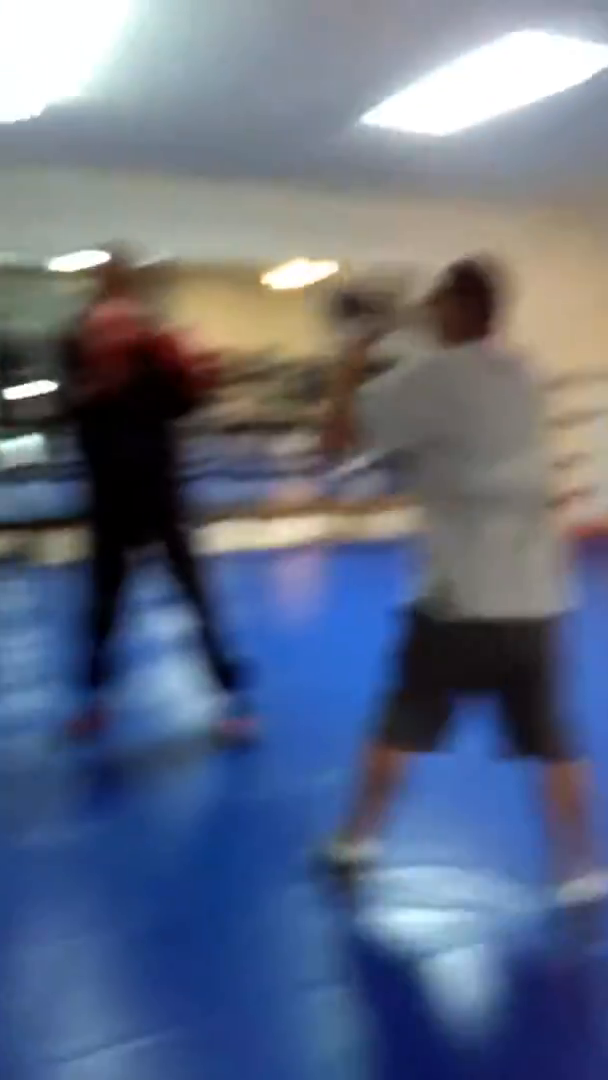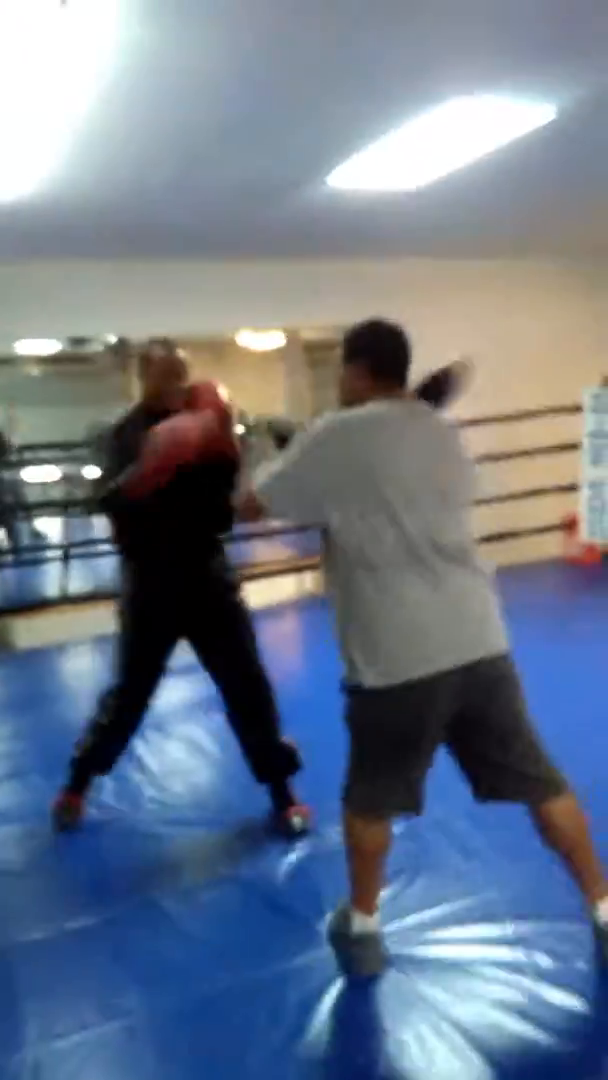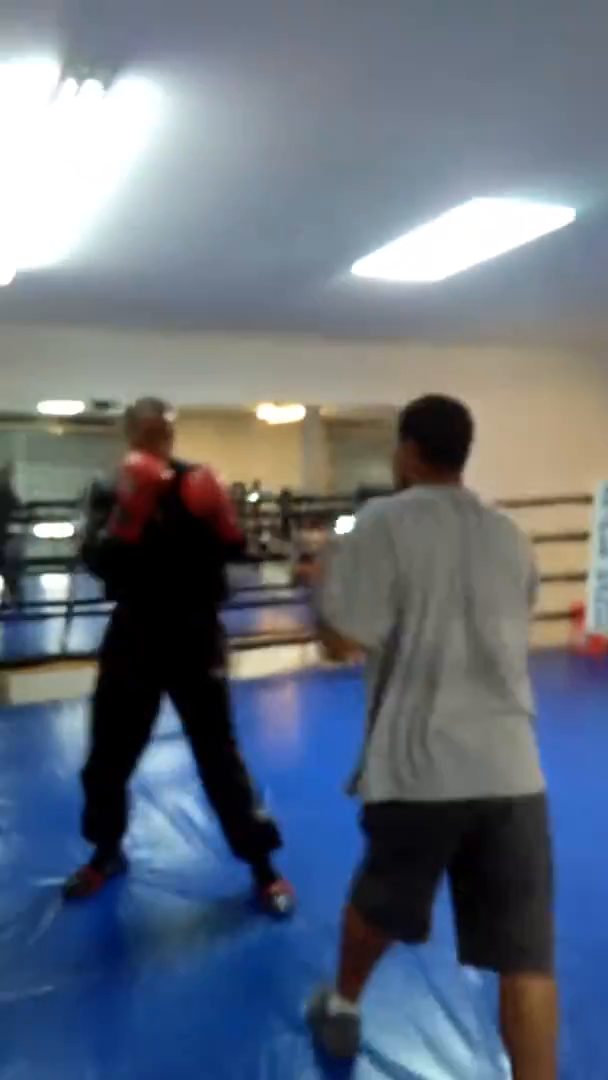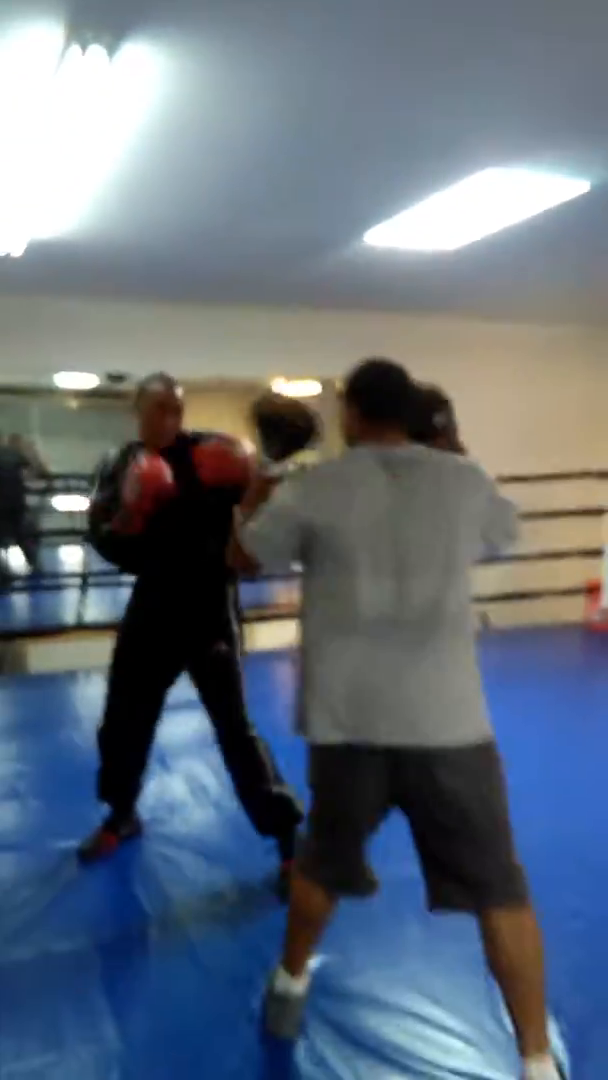
dt=0.5s
person 1, frame 1
left shoulder: (431, 376)
right shoulder: (522, 379)
left elbow: (339, 432)
left wrist: (352, 368)
left hip: (462, 591)
right hip: (534, 591)
left knee: (404, 720)
right knee: (550, 739)
left ankle: (353, 846)
person 1, frame 2
left shoulder: (335, 436)
right shoulder: (441, 434)
left elbow: (253, 503)
left wrist: (252, 470)
left hip: (396, 654)
right hip: (476, 641)
left knee: (371, 794)
right knee: (540, 781)
left ankle: (363, 926)
person 1, frame 3
left shoulder: (381, 526)
right shoulder: (509, 537)
left elbow: (348, 643)
left wrist: (329, 601)
left hip: (413, 766)
right hip: (508, 767)
left knee: (377, 902)
right knee: (523, 950)
left ankle: (341, 1011)
person 1, frame 4
left shoulder: (316, 485)
right shoulder: (464, 479)
left elbow: (243, 555)
right elbow: (504, 533)
left wrist: (258, 494)
left hip: (350, 719)
right hip: (447, 721)
left knee: (321, 858)
right knee: (499, 888)
left ankle: (288, 989)
person 2, frame 1
left shoulder: (154, 337)
right shoulder: (79, 342)
left elbow: (182, 401)
right elbow: (78, 408)
left wrist: (185, 375)
right wrist: (103, 366)
left hip: (156, 480)
right hip: (110, 485)
left knee: (194, 587)
right knee: (104, 594)
left ankle: (234, 695)
right ankle: (95, 694)
person 2, frame 2
right shoulder: (127, 434)
left elbow: (226, 484)
right elbow: (114, 499)
left hip: (206, 569)
right hip: (152, 577)
left knee: (247, 682)
right knee: (131, 694)
left ankle: (282, 791)
right ankle: (78, 783)
person 2, frame 3
left shoulder: (195, 481)
right shoulder: (107, 489)
left elbow: (235, 551)
right elbow: (96, 560)
left wrist: (221, 516)
right wrist: (128, 511)
left hip: (196, 633)
right hip: (134, 635)
left knee: (219, 754)
right knee: (108, 753)
left ankle: (264, 868)
right ankle: (107, 852)
person 2, frame 4
left shoulder: (208, 452)
right shoulder: (120, 466)
right elbow: (105, 541)
left wrist: (242, 472)
right wrist: (131, 512)
left hip: (208, 603)
right hip: (152, 604)
left knee: (233, 724)
right knee: (123, 720)
left ankle: (289, 837)
right ankle: (121, 815)
